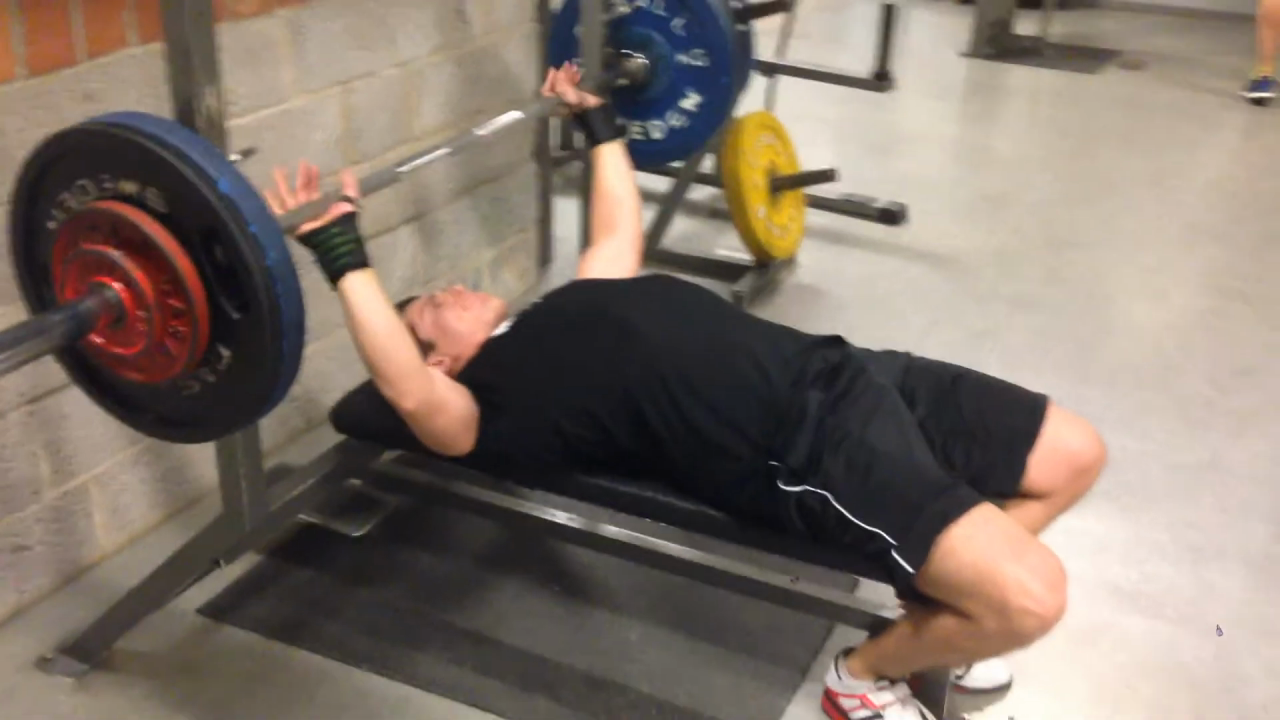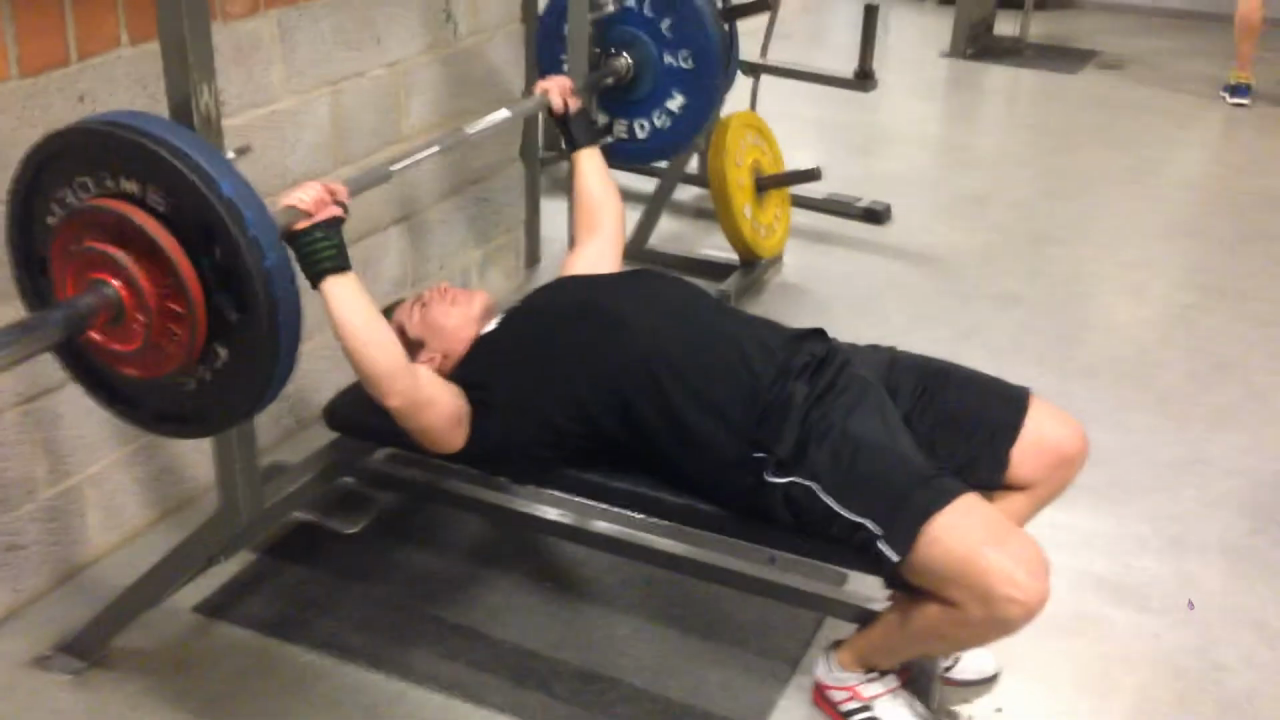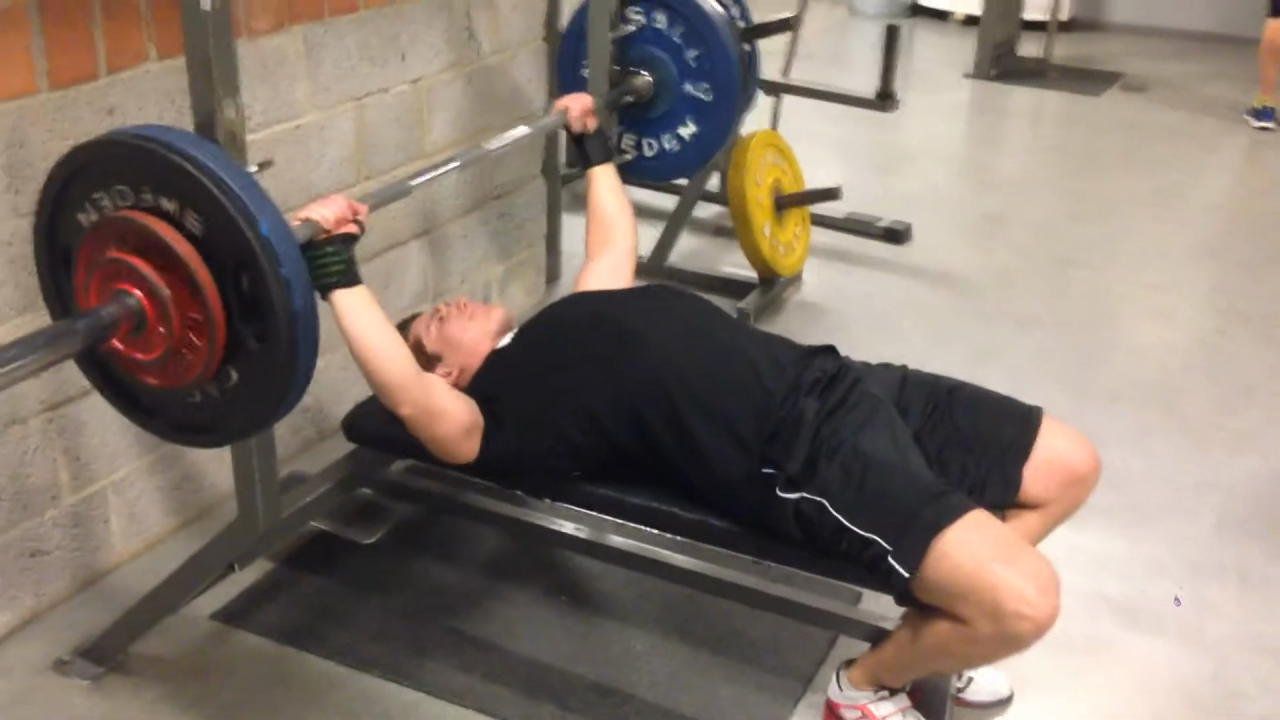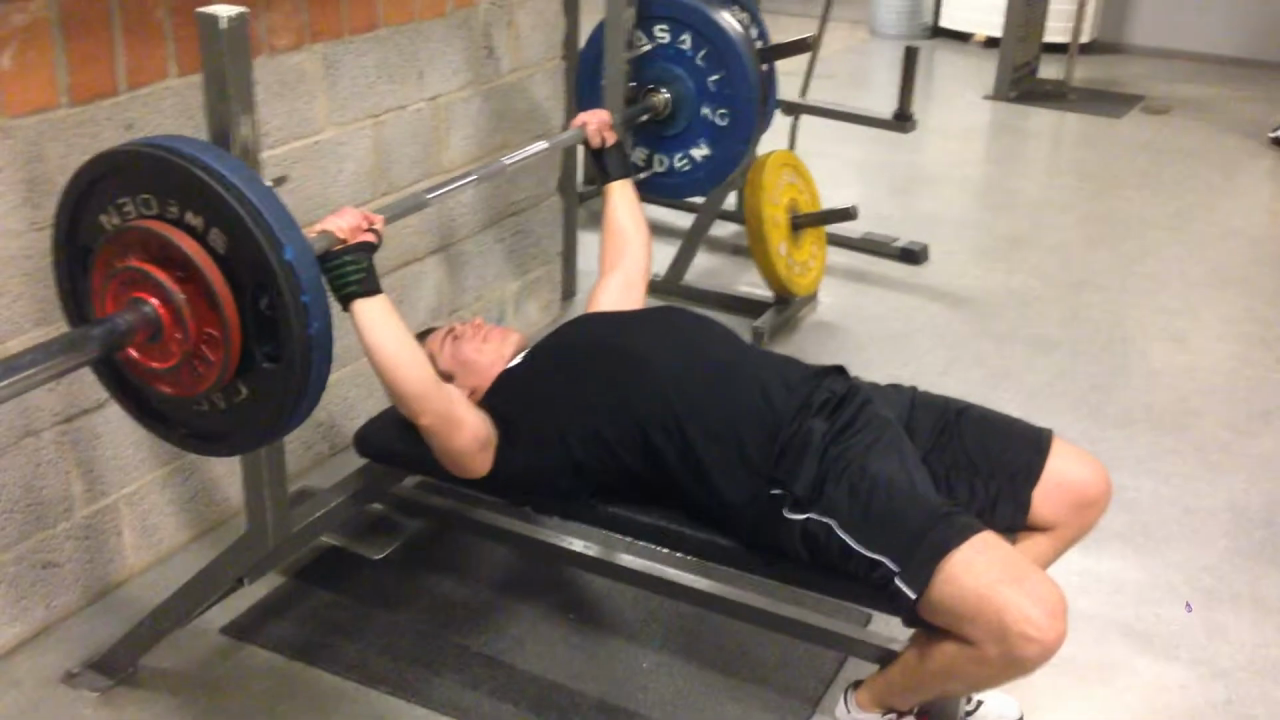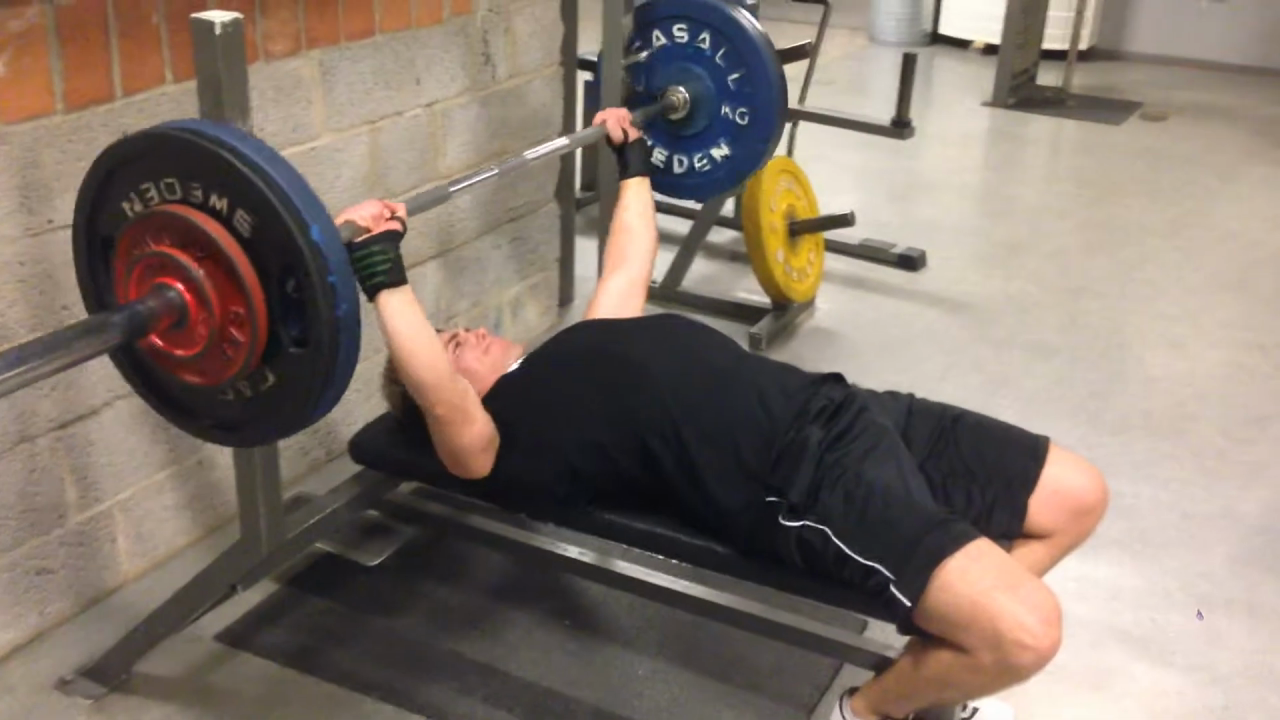
dt=0.3s
person 1, frame 1
left shoulder: (561, 310)
right shoulder: (492, 403)
left elbow: (619, 228)
right elbow: (411, 397)
left wrist: (594, 119)
right wrist: (342, 255)
left hip: (833, 373)
right hip: (800, 450)
left knee: (1076, 457)
right knee: (1026, 600)
left ankle: (931, 609)
person 1, frame 2
left shoulder: (547, 313)
right shoulder: (485, 402)
left elbow: (602, 231)
right elbow: (400, 394)
left wrist: (577, 127)
right wrist: (324, 256)
right hip: (784, 440)
left knee: (1057, 448)
right knee: (1012, 588)
left ankle: (922, 605)
person 1, frame 3
left shoulder: (557, 330)
right shoulder: (496, 412)
left elbow: (616, 244)
right elbow: (411, 402)
left wrist: (591, 143)
right wrist: (333, 270)
right hip: (792, 457)
left knee: (1071, 470)
right knee: (1021, 605)
left ankle: (930, 630)
person 1, frame 4
left shoulder: (572, 348)
right shoulder: (508, 432)
left elbow: (628, 264)
right elbow: (428, 412)
left wrist: (611, 159)
right wrist: (354, 279)
right hip: (803, 475)
left knee: (1081, 490)
right knee: (1028, 627)
left ankle: (937, 654)
person 1, frame 5
left shoulder: (568, 355)
right shoulder: (500, 437)
left elbow: (628, 267)
right elbow: (443, 401)
left wrist: (632, 159)
right wrist: (380, 272)
right hip: (793, 482)
left knee: (1079, 499)
right knee: (1022, 634)
